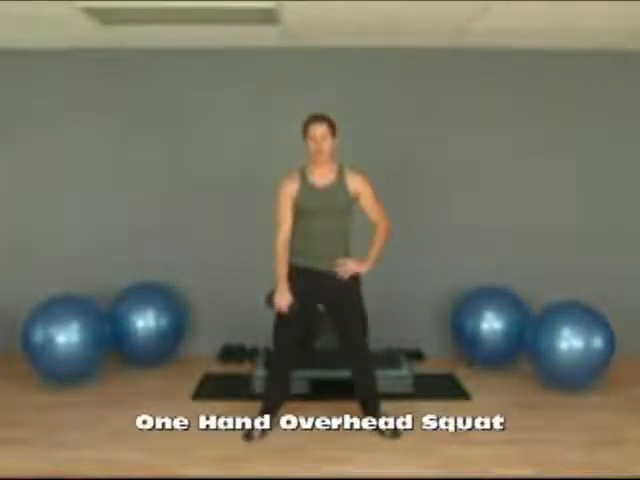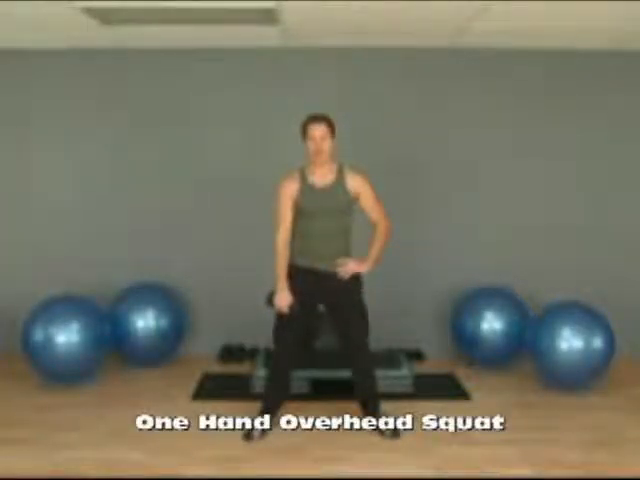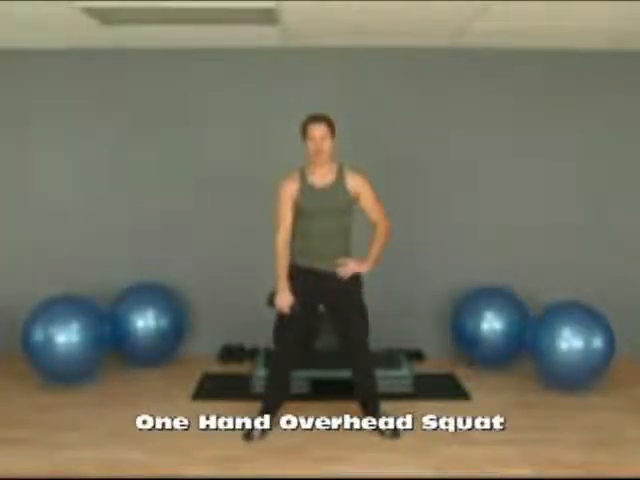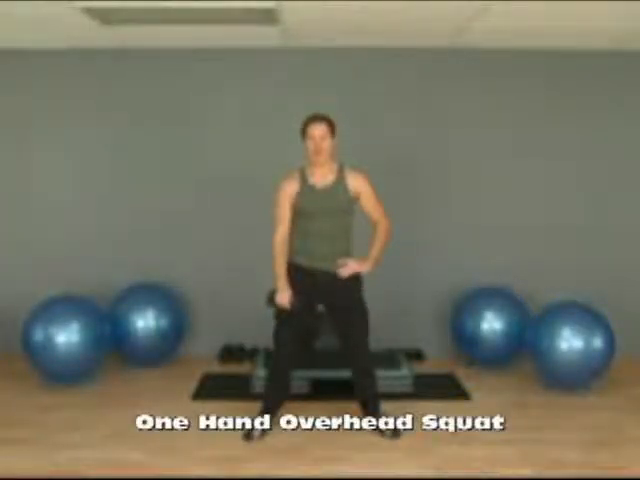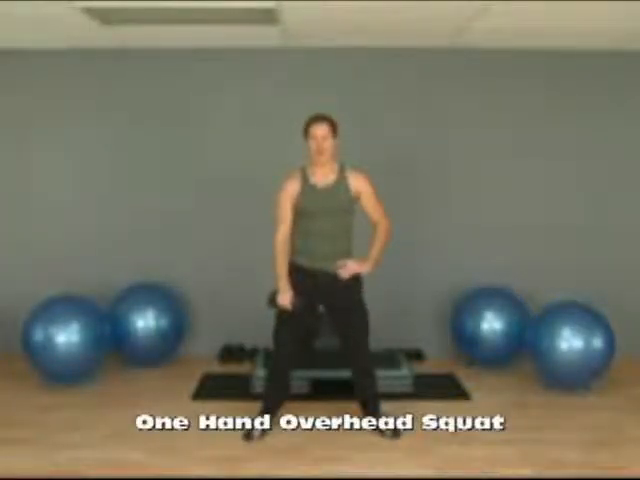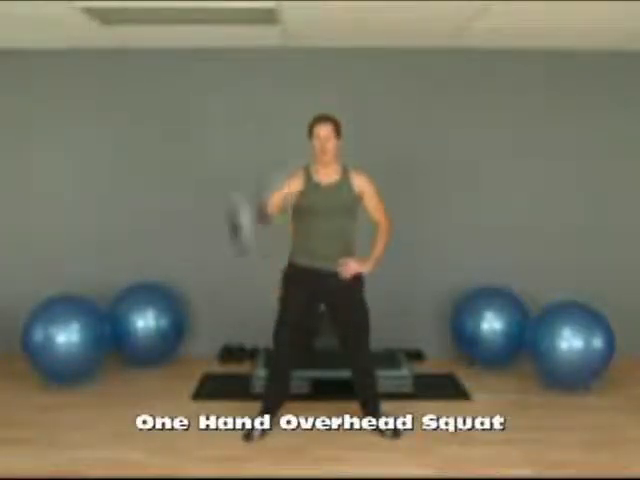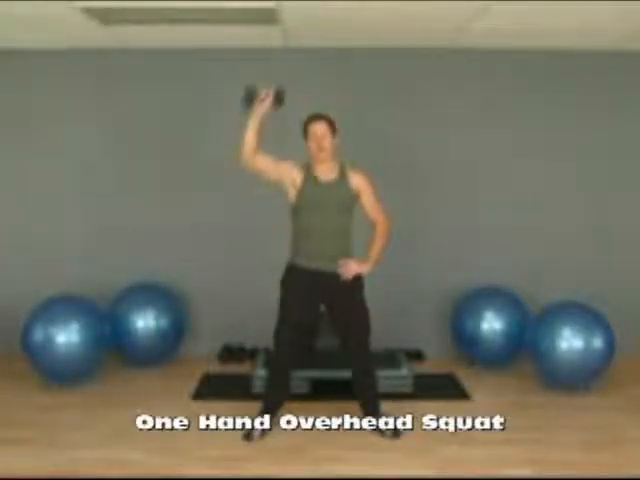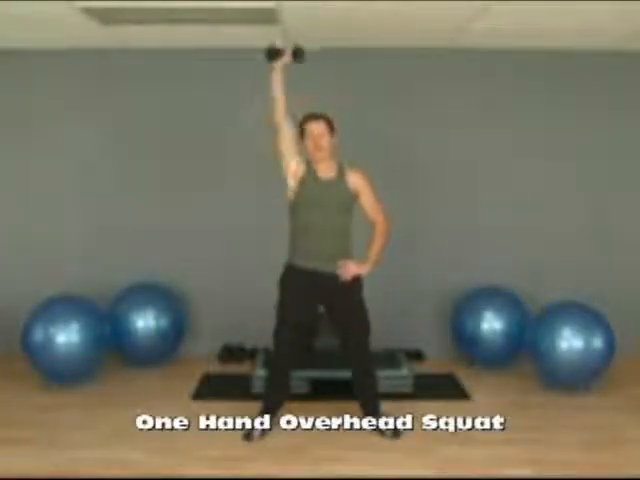
dt=0.3s
person 1, frame 1
left shoulder: (354, 181)
right shoulder: (292, 184)
left elbow: (383, 223)
right elbow: (283, 236)
left wrist: (367, 263)
right wrist: (281, 285)
left hip: (340, 276)
right hip: (300, 275)
left knee: (358, 347)
right knee: (284, 348)
left ankle: (374, 414)
right ankle: (266, 416)
person 1, frame 2
left shoulder: (354, 181)
right shoulder: (291, 185)
left elbow: (383, 223)
right elbow: (283, 236)
left wrist: (367, 263)
right wrist: (281, 286)
left hip: (341, 276)
right hip: (301, 275)
left knee: (358, 347)
right knee: (285, 349)
left ankle: (373, 414)
right ankle: (266, 416)
person 1, frame 3
left shoulder: (353, 181)
right shoulder: (292, 184)
left elbow: (382, 223)
right elbow: (283, 236)
left wrist: (368, 263)
right wrist: (282, 286)
left hip: (341, 276)
right hip: (301, 275)
left knee: (359, 347)
right knee: (285, 349)
left ankle: (374, 414)
right ankle: (266, 416)
person 1, frame 4
left shoulder: (354, 181)
right shoulder: (291, 185)
left elbow: (383, 222)
right elbow: (281, 236)
left wrist: (368, 263)
right wrist: (281, 284)
left hip: (341, 277)
right hip: (300, 275)
left knee: (358, 347)
right knee: (284, 348)
left ankle: (374, 414)
right ankle: (266, 416)
person 1, frame 5
left shoulder: (355, 181)
right shoulder: (293, 184)
left elbow: (383, 223)
right elbow: (282, 235)
left wrist: (368, 264)
right wrist: (283, 284)
left hip: (341, 277)
right hip: (301, 275)
left knee: (358, 347)
right knee: (284, 348)
left ankle: (373, 413)
right ankle: (266, 415)
person 1, frame 6
left shoulder: (358, 181)
right shoulder: (296, 181)
left elbow: (384, 223)
right elbow: (269, 208)
left wrist: (369, 263)
right wrist: (260, 214)
left hip: (343, 277)
right hip: (301, 275)
left knee: (359, 347)
right knee: (285, 347)
left ankle: (373, 413)
right ankle: (266, 415)
person 1, frame 7
left shoulder: (355, 180)
right shoulder: (294, 176)
left elbow: (382, 222)
right elbow: (249, 159)
left wrist: (368, 263)
right wrist: (259, 113)
left hip: (342, 278)
right hip: (301, 277)
left knee: (359, 347)
right knee: (285, 349)
left ankle: (373, 414)
right ankle: (266, 416)
person 1, frame 8
left shoulder: (353, 178)
right shoulder: (296, 172)
left elbow: (381, 222)
right elbow: (280, 121)
left wrist: (368, 264)
right wrist: (278, 72)
left hip: (341, 278)
right hip: (299, 277)
left knee: (359, 348)
right knee: (285, 349)
left ankle: (373, 414)
right ankle: (266, 415)
